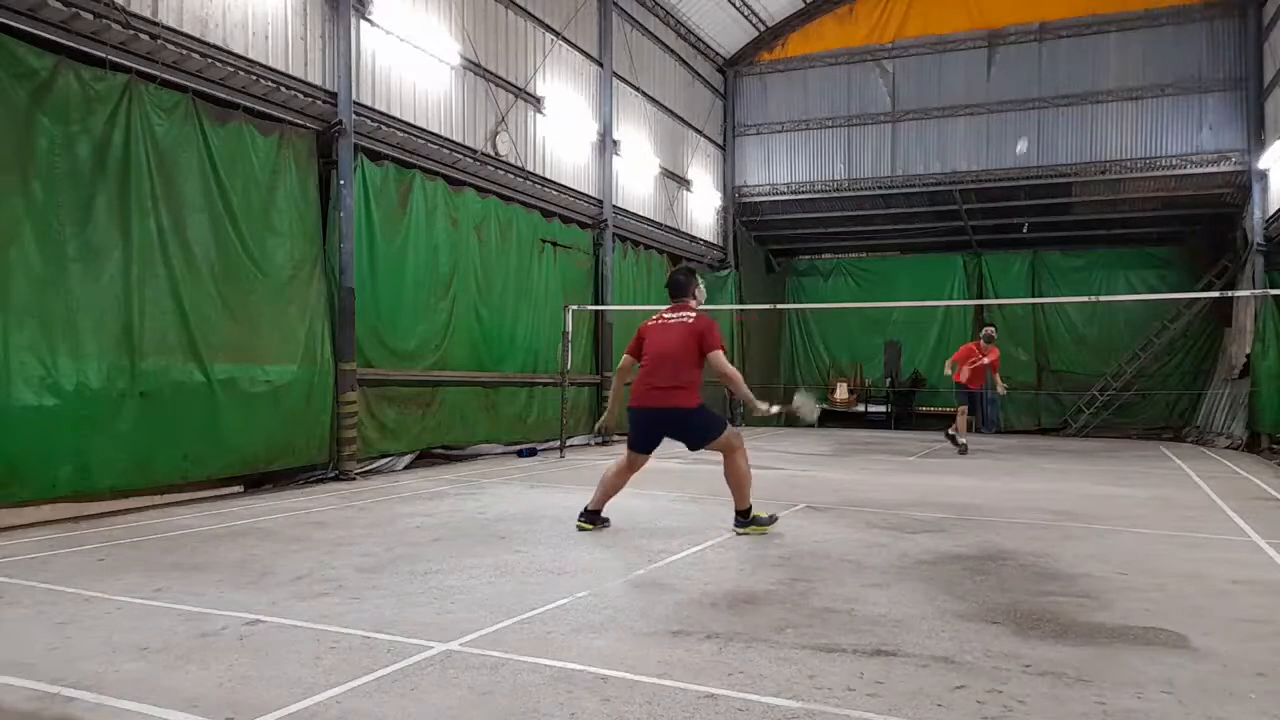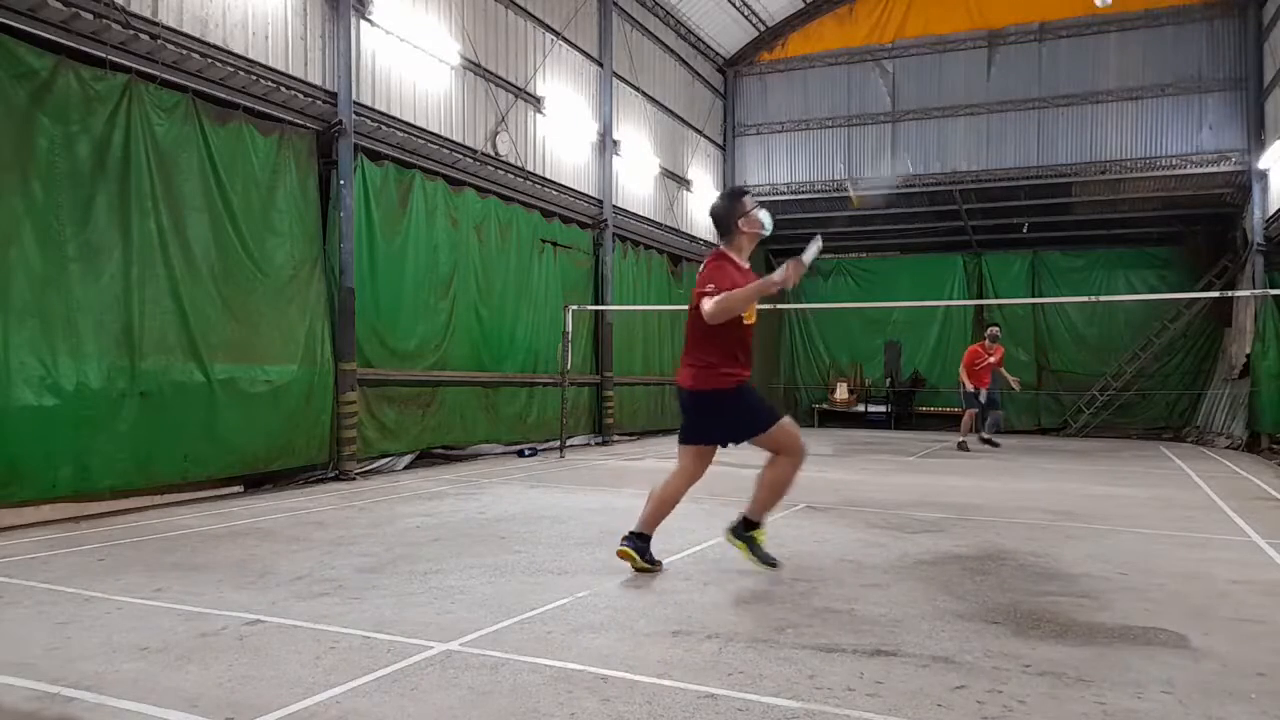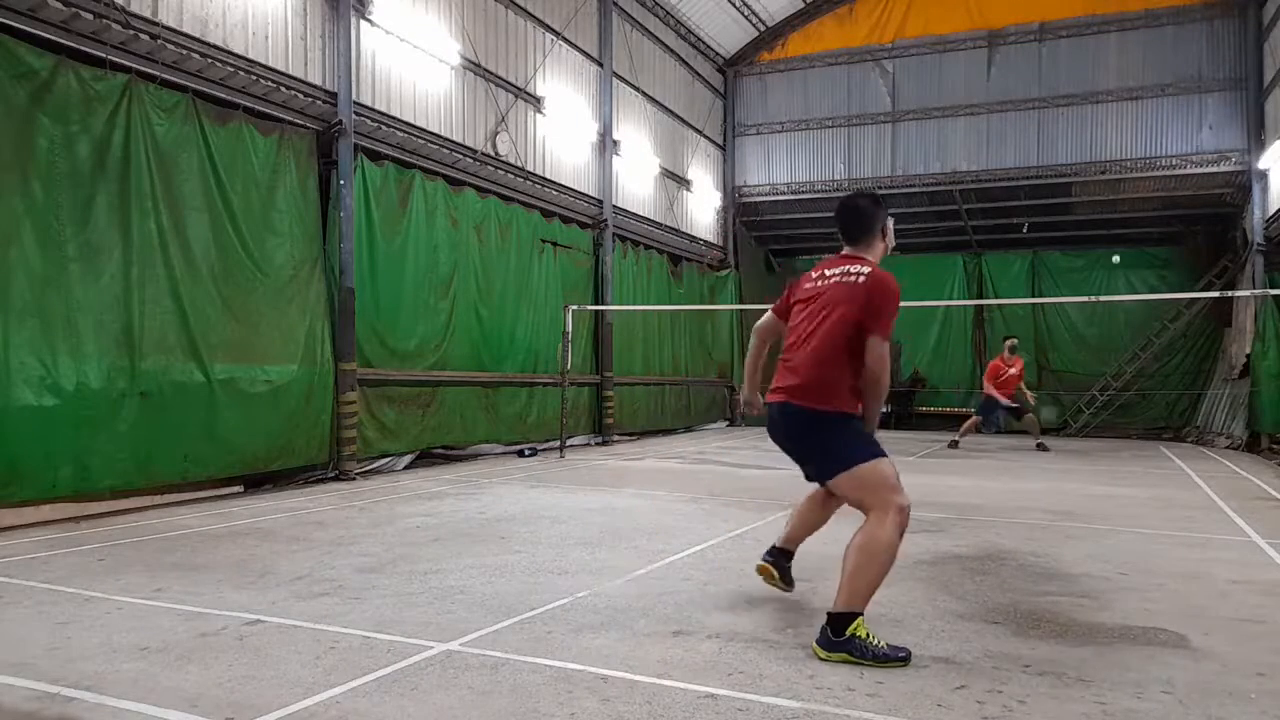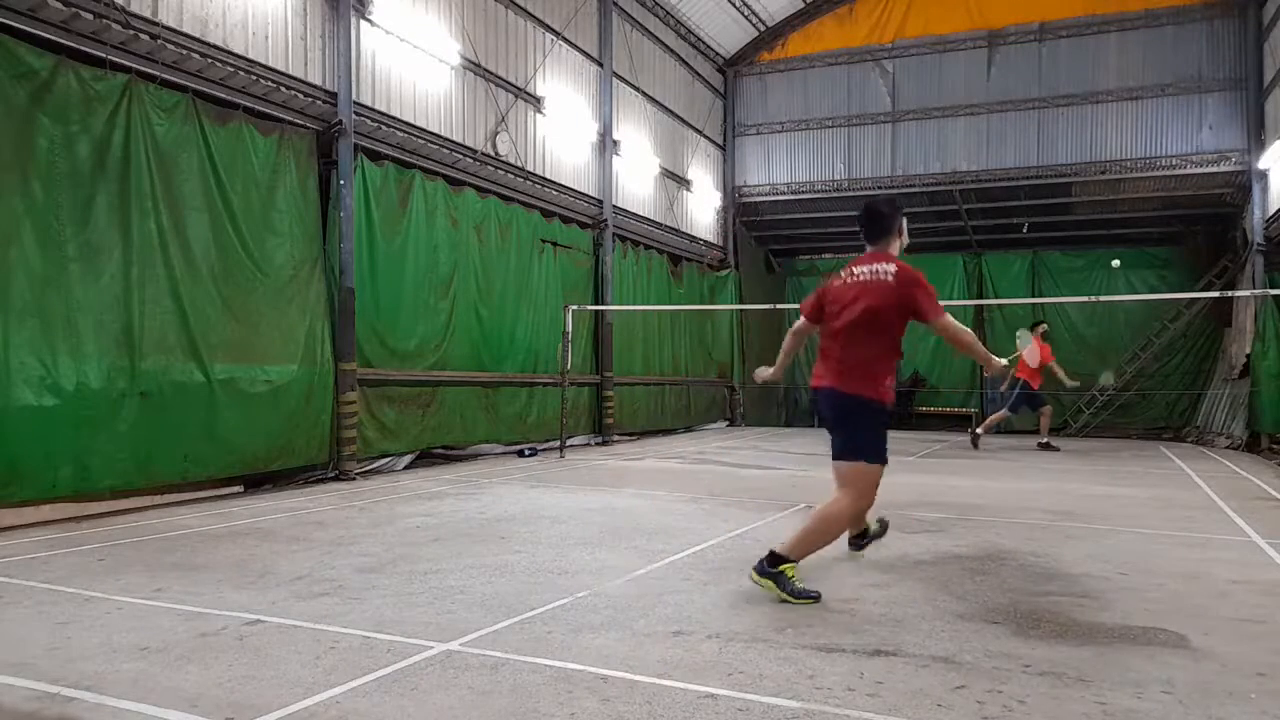
dt=0.5s
person 1, frame 1
left shoulder: (649, 324)
right shoulder: (702, 323)
left elbow: (622, 370)
right elbow: (724, 369)
left wrist: (610, 412)
right wrist: (754, 403)
left hip: (641, 406)
right hip: (680, 406)
left knee: (630, 463)
right knee: (735, 447)
left ankle: (591, 513)
right ankle: (745, 517)
person 1, frame 2
left shoulder: (730, 265)
right shoulder: (722, 269)
right elbow: (712, 312)
right wrist: (770, 283)
left hip: (699, 385)
right hip: (720, 387)
left knee: (687, 471)
right knee: (792, 449)
left ankle: (637, 541)
right ankle: (748, 528)
person 1, frame 3
left shoulder: (811, 278)
right shoulder: (879, 283)
left elbow: (762, 331)
right elbow: (876, 367)
left wrist: (750, 386)
right wrist: (869, 423)
left hip: (782, 406)
right hip: (823, 411)
left knee: (836, 487)
right knee: (891, 509)
left ankle: (778, 556)
right ankle: (840, 631)
person 1, frame 4
left shoulder: (839, 278)
right shoulder: (905, 277)
left elbow: (799, 330)
right elbow: (951, 331)
left wrist: (777, 369)
right wrist: (990, 361)
left hip: (826, 390)
right hip: (862, 397)
right knee: (853, 499)
left ankle: (860, 532)
right ankle: (776, 563)
